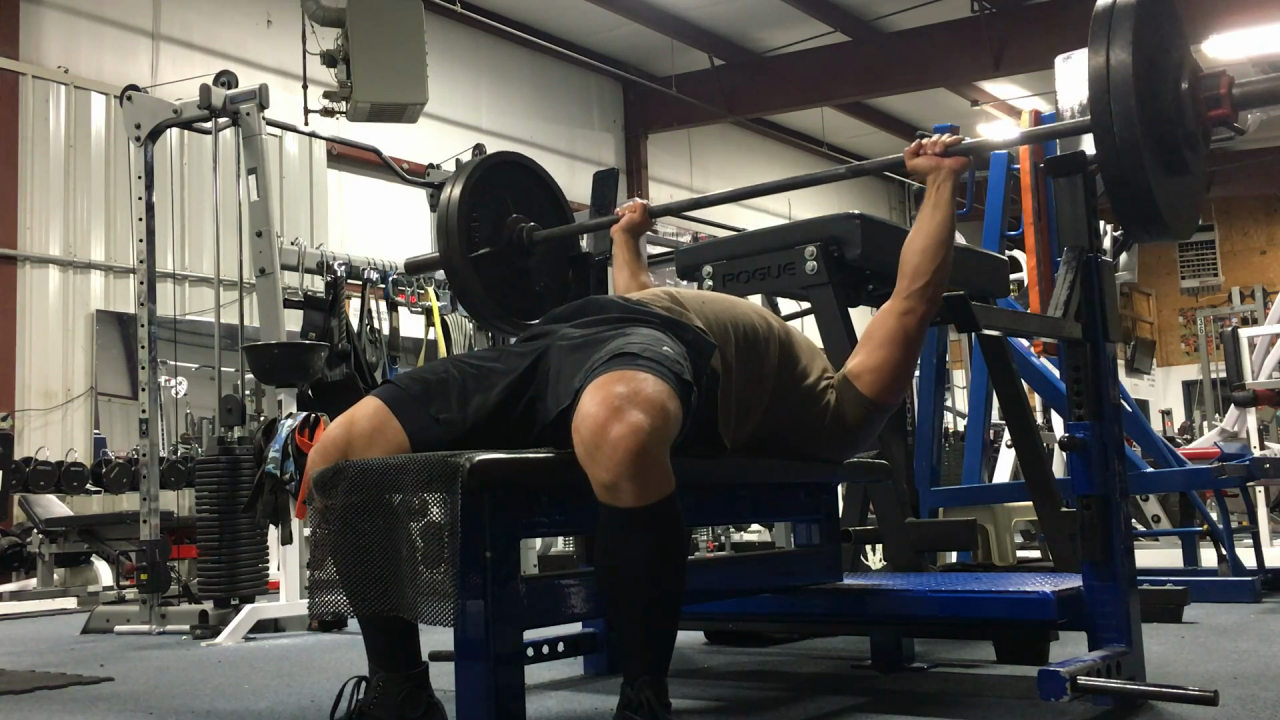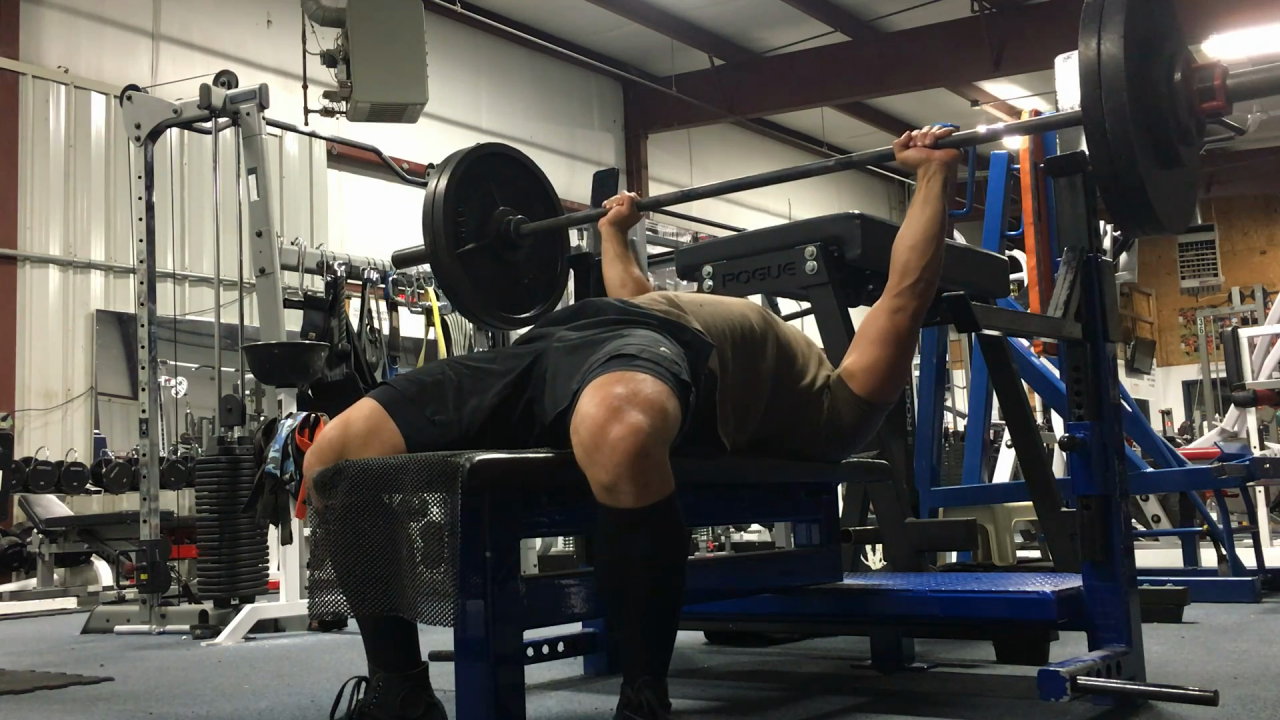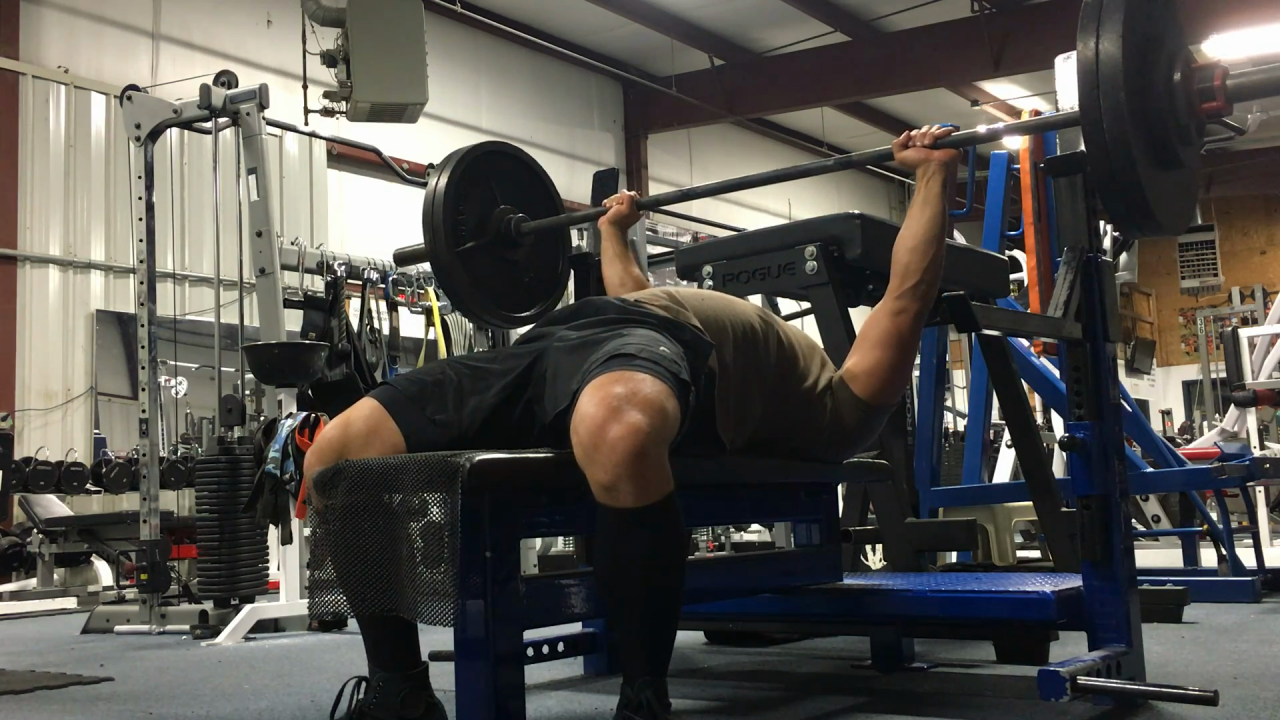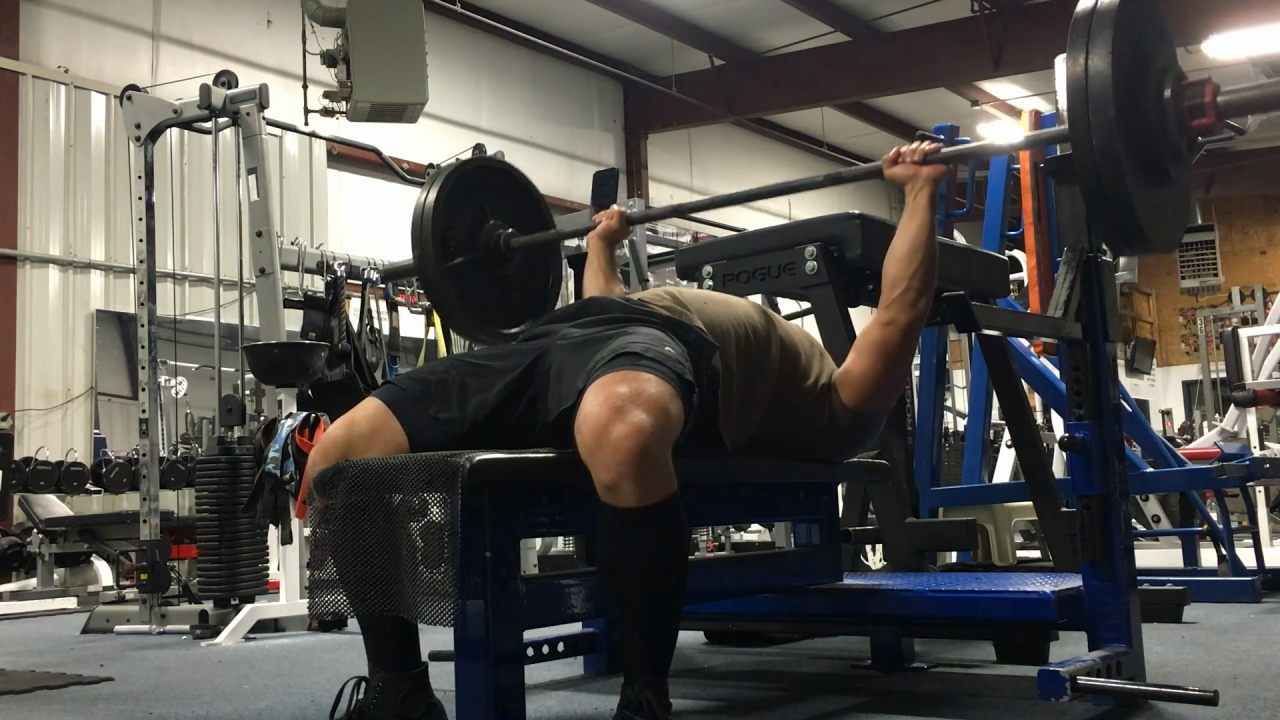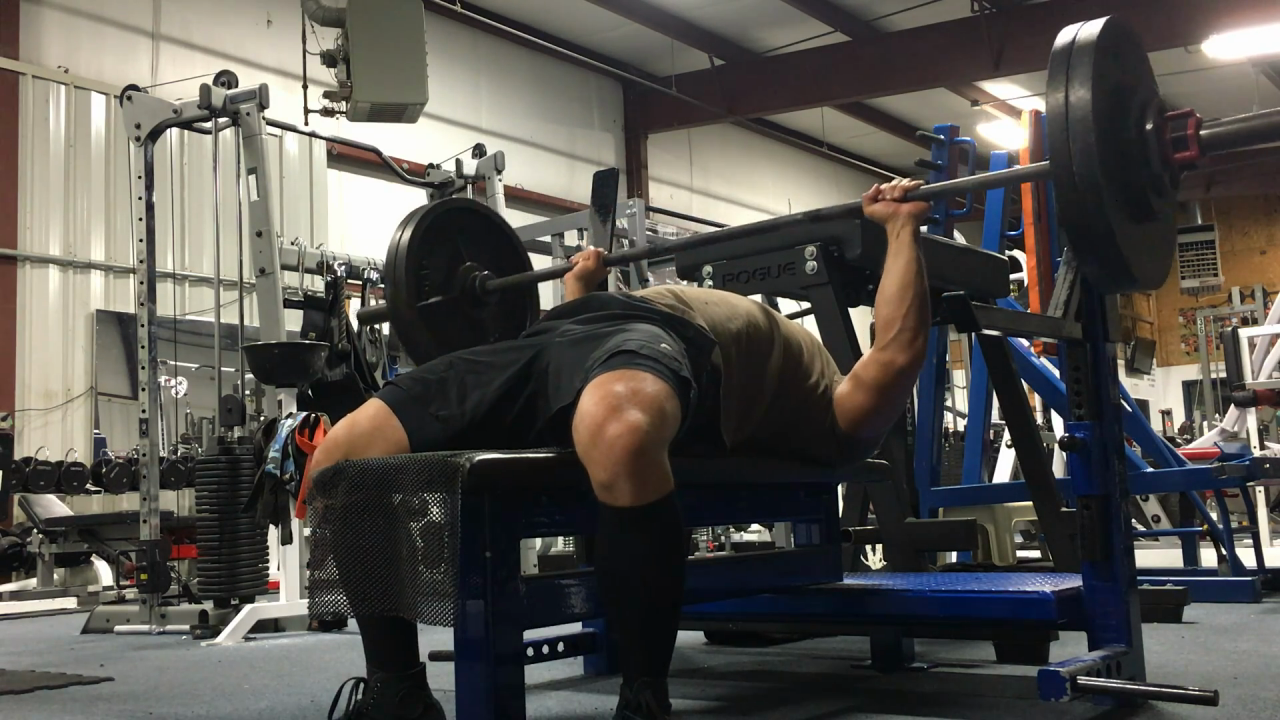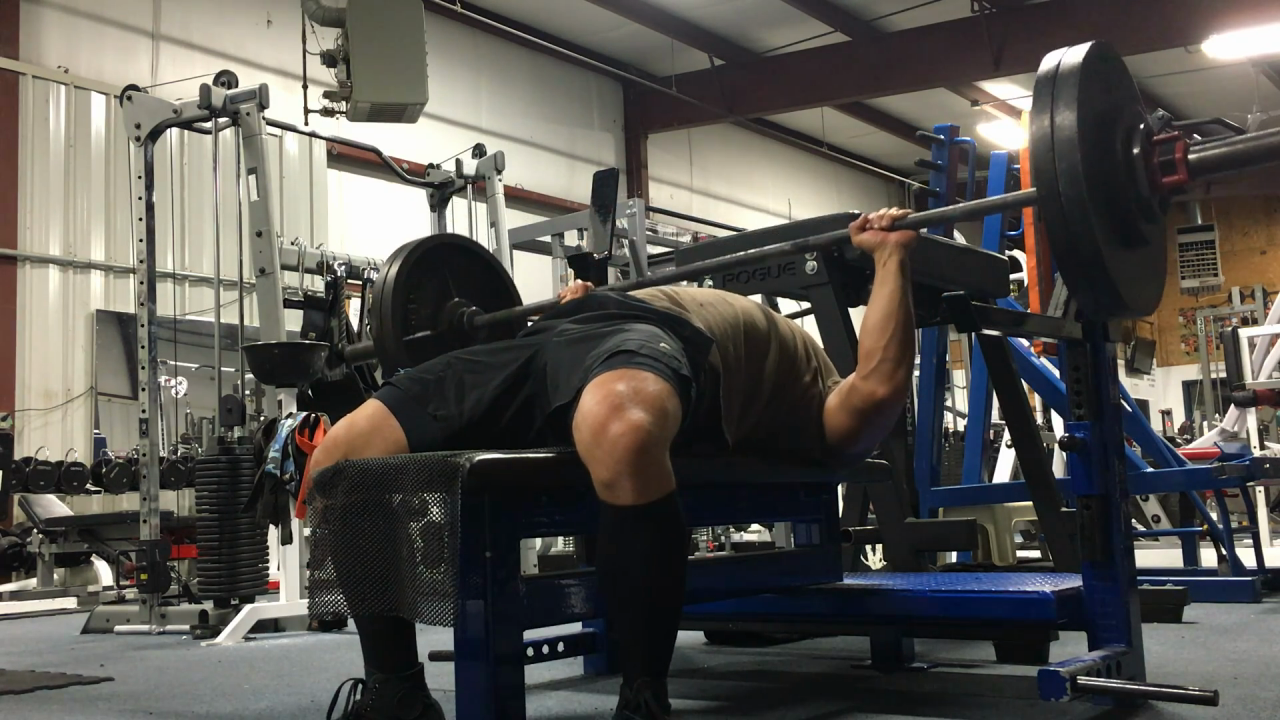
dt=0.4s
person 1, frame 1
left shoulder: (833, 409)
left elbow: (913, 301)
right elbow: (638, 307)
left wrist: (941, 185)
right wrist: (625, 239)
left knee: (618, 432)
right knee: (340, 455)
person 1, frame 2
left shoulder: (831, 411)
left elbow: (904, 297)
right elbow: (635, 306)
left wrist: (932, 176)
right wrist: (614, 232)
left knee: (617, 434)
right knee: (336, 458)
person 1, frame 3
left shoulder: (836, 408)
left elbow: (906, 298)
right elbow: (631, 303)
left wrist: (933, 175)
right wrist: (613, 231)
left knee: (617, 434)
right knee: (336, 458)
person 1, frame 4
left shoulder: (835, 411)
left elbow: (900, 315)
right elbow: (605, 317)
left wrist: (920, 193)
right wrist: (602, 246)
left knee: (621, 434)
right knee: (339, 459)
person 1, frame 5
left shoulder: (834, 412)
left elbow: (898, 355)
left wrist: (902, 229)
right wrist: (579, 286)
left knee: (616, 433)
right knee: (341, 462)
person 1, frame 6
left shoulder: (827, 409)
left elbow: (881, 384)
left wrist: (889, 259)
right wrist: (568, 310)
left knee: (619, 434)
right knee: (342, 461)
